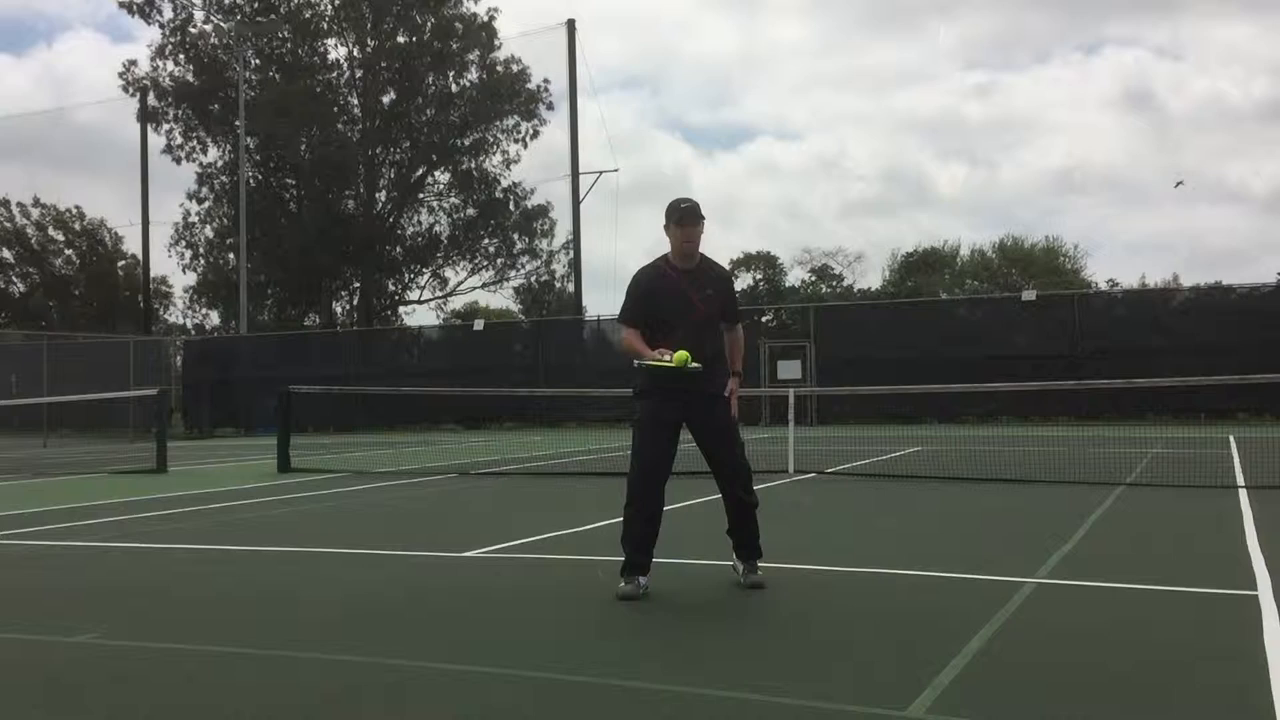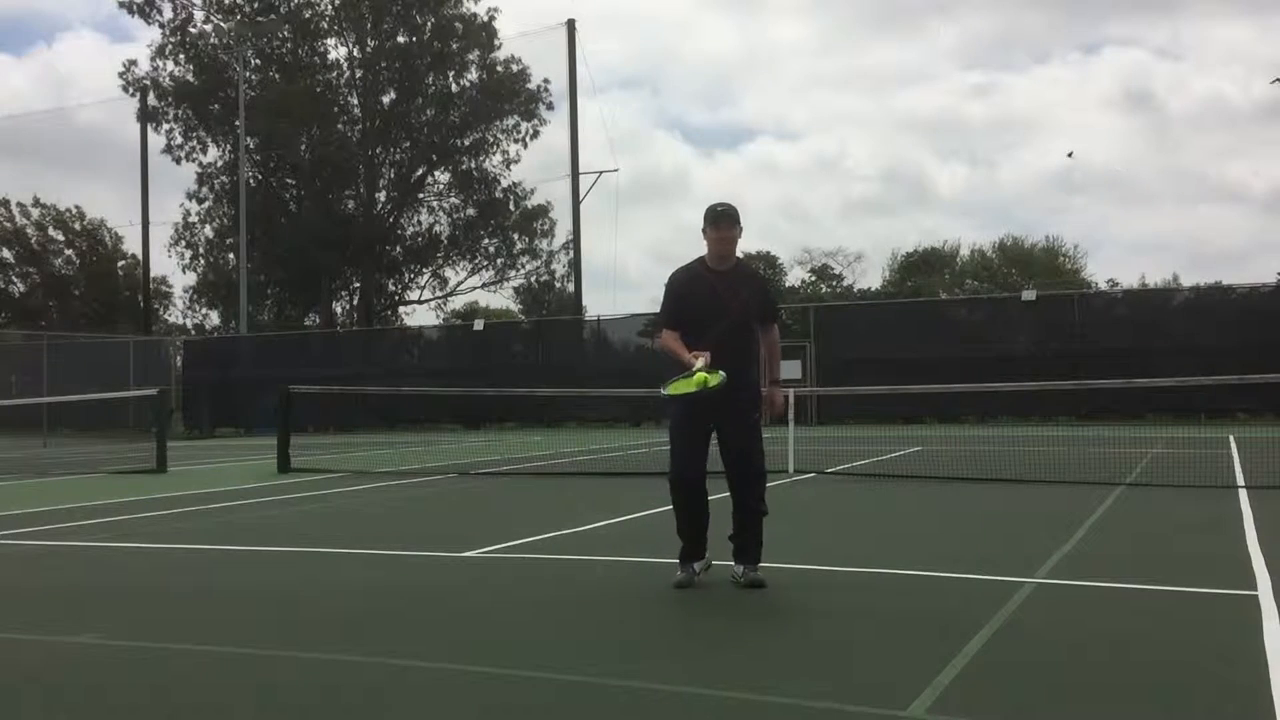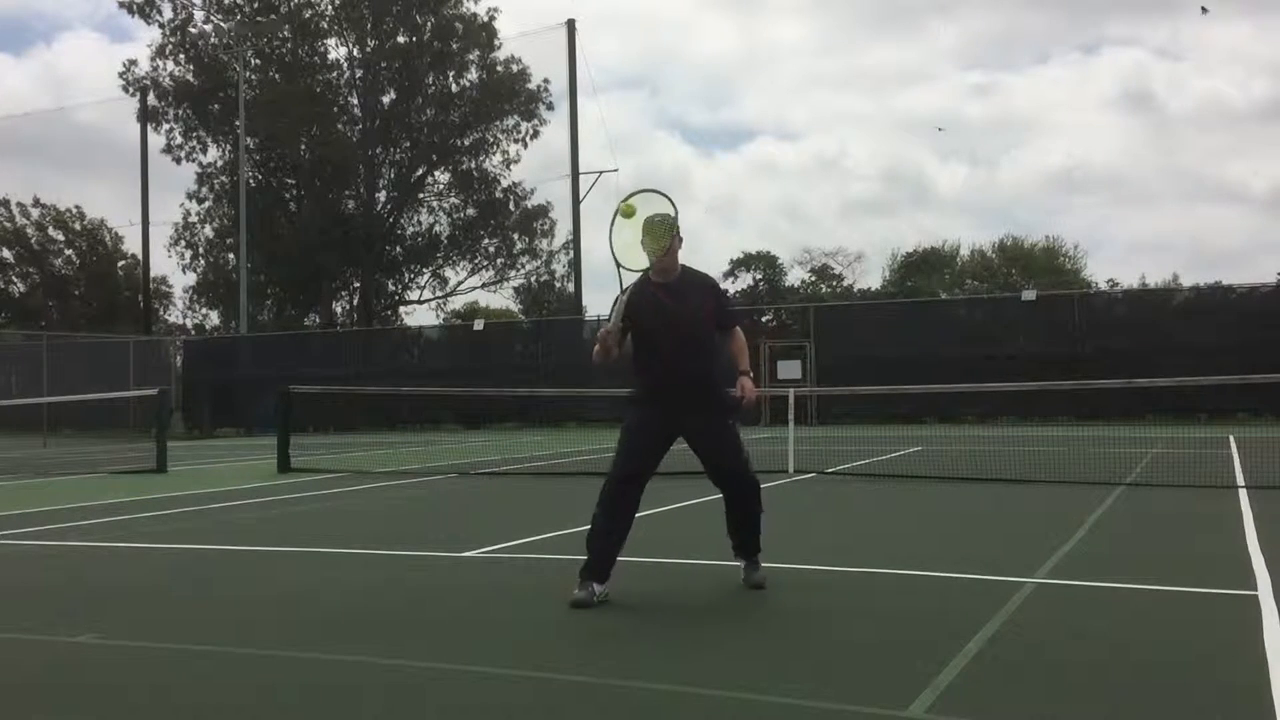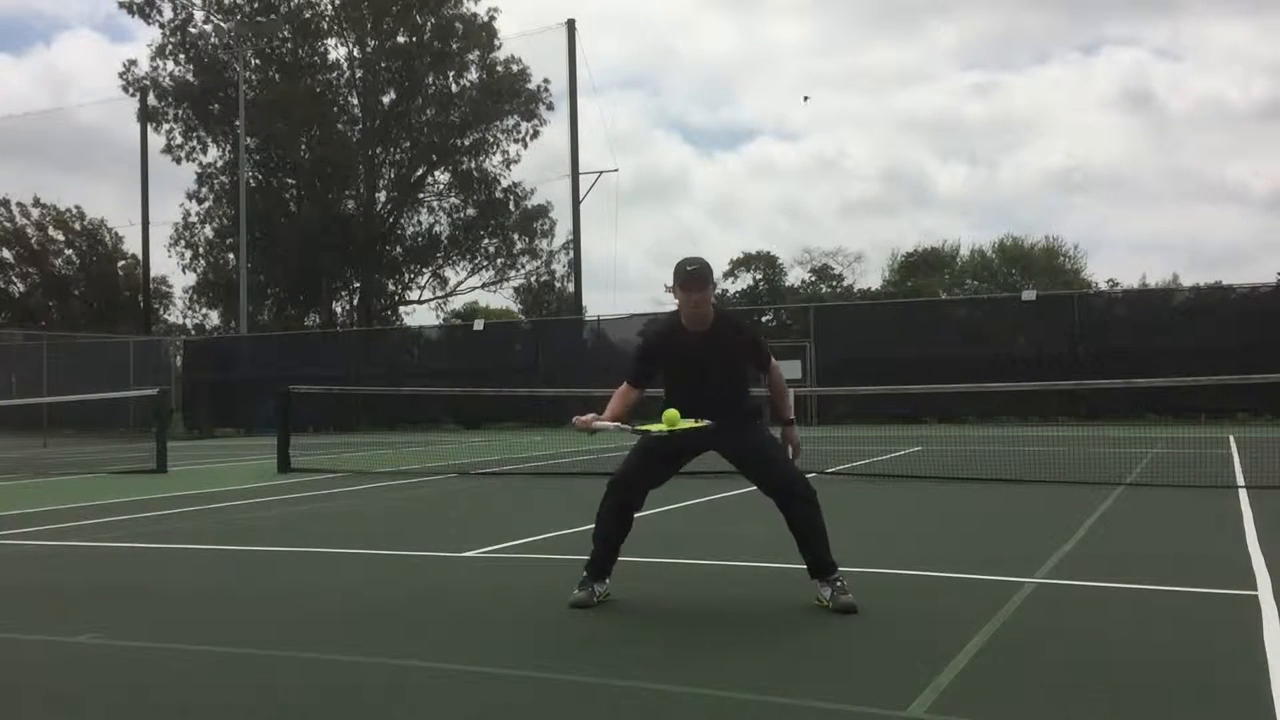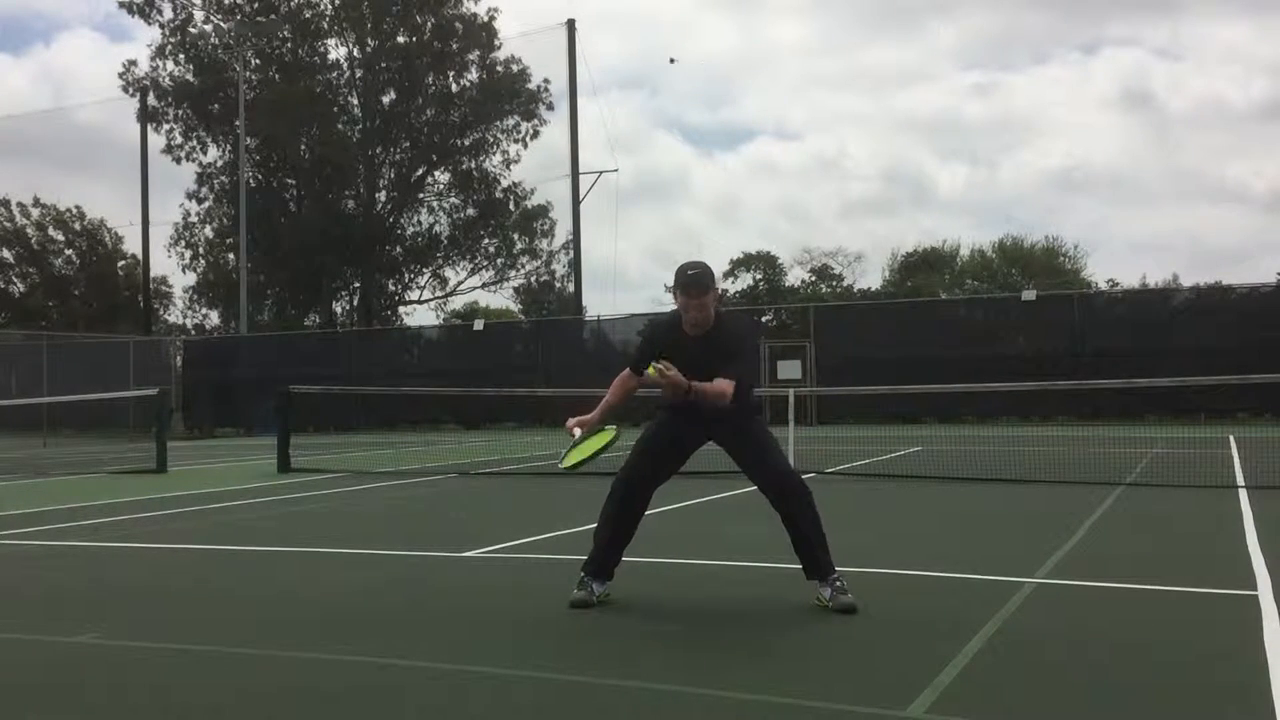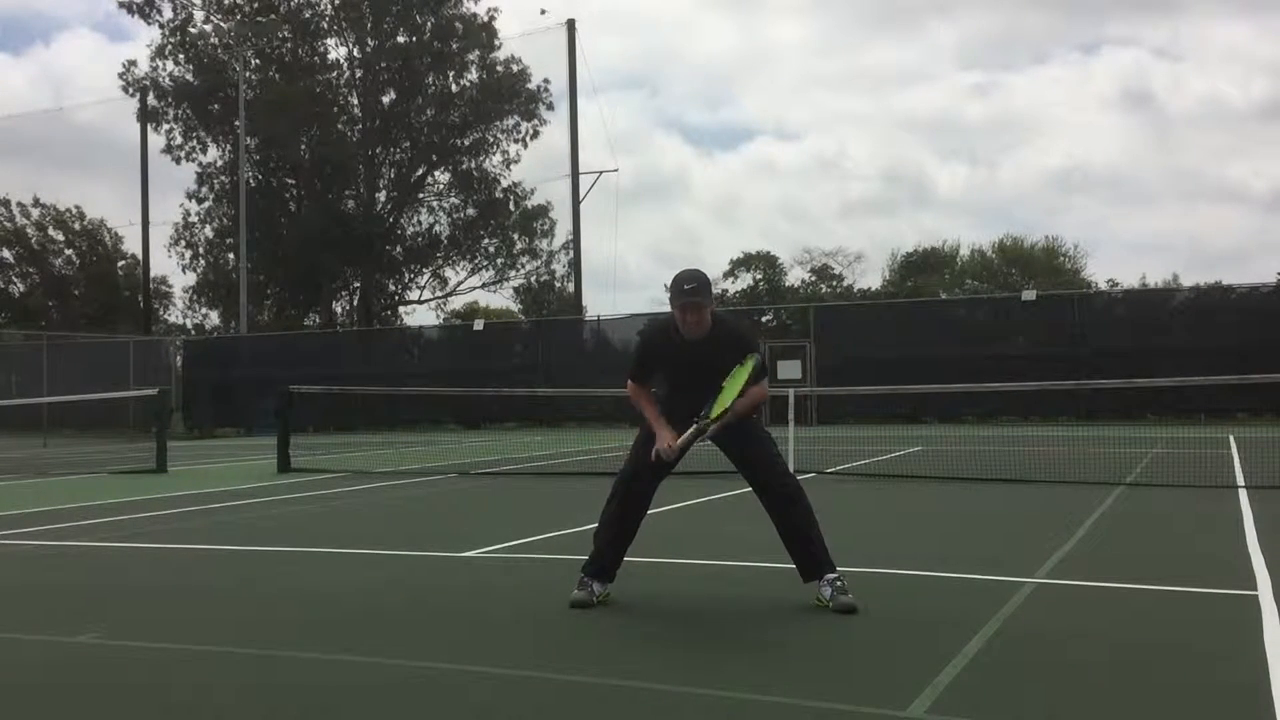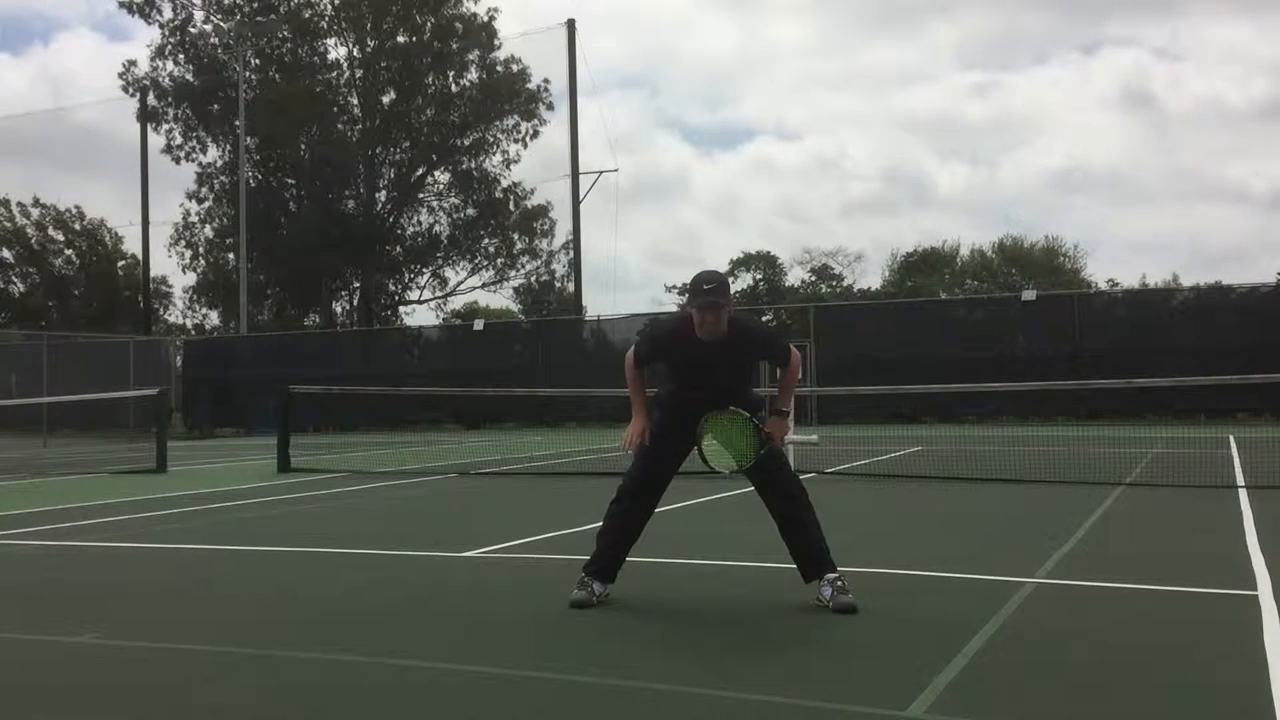
dt=0.5s
person 1, frame 1
left shoulder: (719, 277)
right shoulder: (647, 279)
left elbow: (733, 331)
right elbow: (628, 334)
left wrist: (734, 376)
right wrist: (651, 355)
left hip: (711, 393)
right hip: (658, 393)
left knee: (735, 475)
right knee: (646, 479)
left ankle: (747, 558)
right ankle: (635, 571)
person 1, frame 2
left shoulder: (754, 281)
right shoulder: (683, 280)
left elbow: (769, 332)
right elbow: (667, 335)
left wrist: (773, 382)
right wrist: (688, 357)
left hip: (741, 395)
right hip: (692, 394)
left knee: (748, 477)
right knee: (685, 476)
left ankle: (746, 561)
right ankle: (693, 557)
person 1, frame 3
left shoulder: (704, 286)
right shoulder: (633, 297)
left elbow: (733, 332)
right elbow: (602, 359)
left wrist: (744, 375)
right wrist: (605, 344)
left hip: (708, 401)
right hip: (652, 404)
left knee: (741, 482)
right knee: (622, 483)
left ankle: (748, 557)
right ankle: (594, 577)
person 1, frame 4
left shoulder: (736, 329)
right shoulder: (659, 338)
left elbow: (770, 368)
right elbow: (632, 388)
left wrist: (788, 422)
right wrist: (603, 418)
left hip: (738, 421)
left knee: (794, 487)
right knee: (623, 484)
left ankle: (827, 578)
right ankle: (596, 577)
person 1, frame 5
left shoulder: (736, 333)
right shoulder: (660, 331)
left elbow: (723, 395)
right elbow: (632, 374)
left wrist: (685, 385)
right wrist: (595, 416)
left hip: (736, 416)
right hip: (680, 415)
left knee: (788, 487)
right knee: (629, 484)
left ankle: (826, 578)
right ankle: (595, 575)
person 1, frame 6
left shoulder: (735, 335)
right shoulder: (654, 337)
left elbow: (760, 387)
right elbow: (637, 386)
left wrist: (725, 415)
right wrist: (661, 429)
left hip: (734, 413)
right hip: (675, 411)
left knee: (781, 487)
right knee: (630, 485)
left ankle: (826, 577)
right ankle: (595, 576)
person 1, frame 7
left shoulder: (751, 333)
right shoulder: (668, 333)
left elbow: (792, 360)
right elbow: (633, 360)
left wrist: (780, 413)
right wrist: (639, 415)
left hip: (738, 410)
right hip: (678, 411)
left knee: (785, 489)
right knee: (637, 488)
left ankle: (826, 577)
right ankle: (596, 576)
